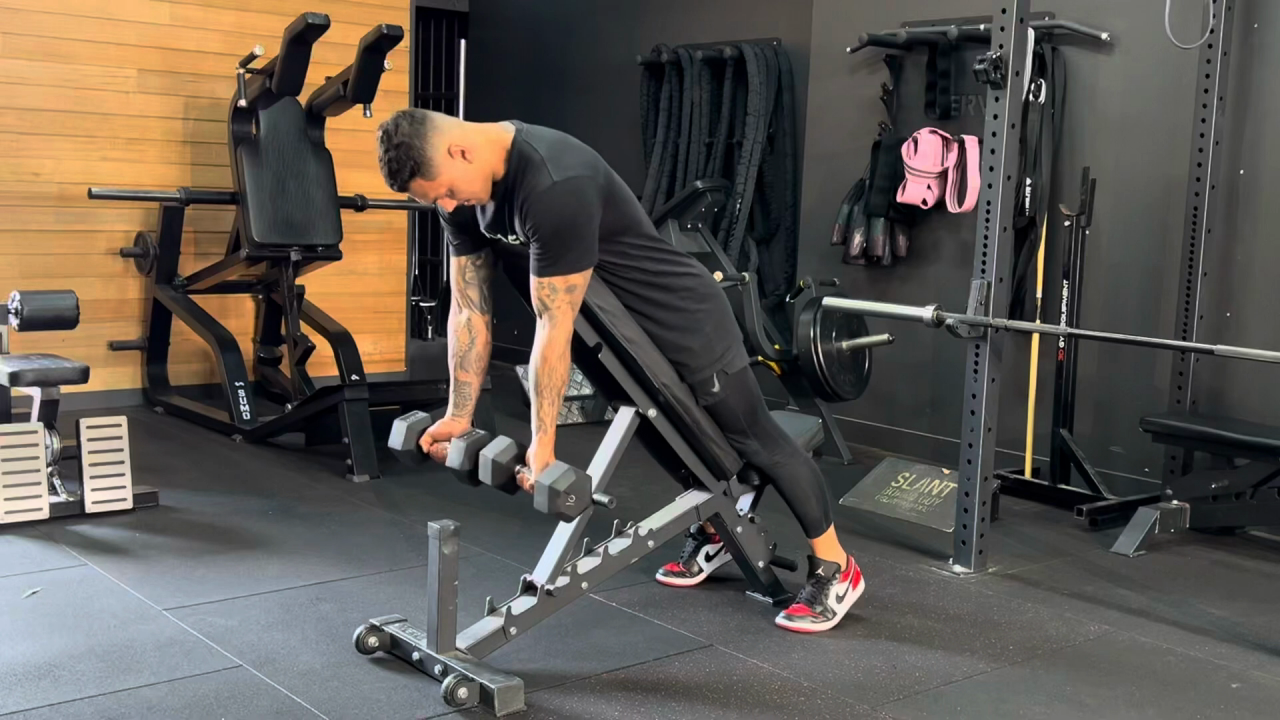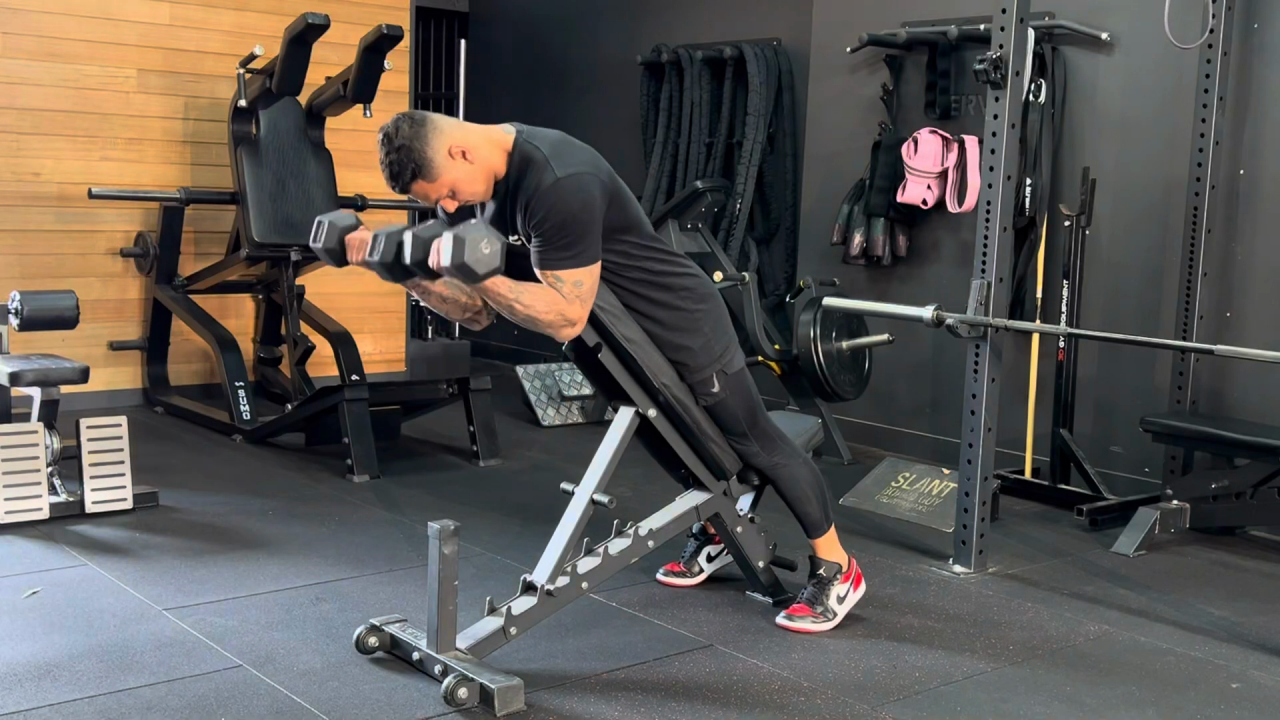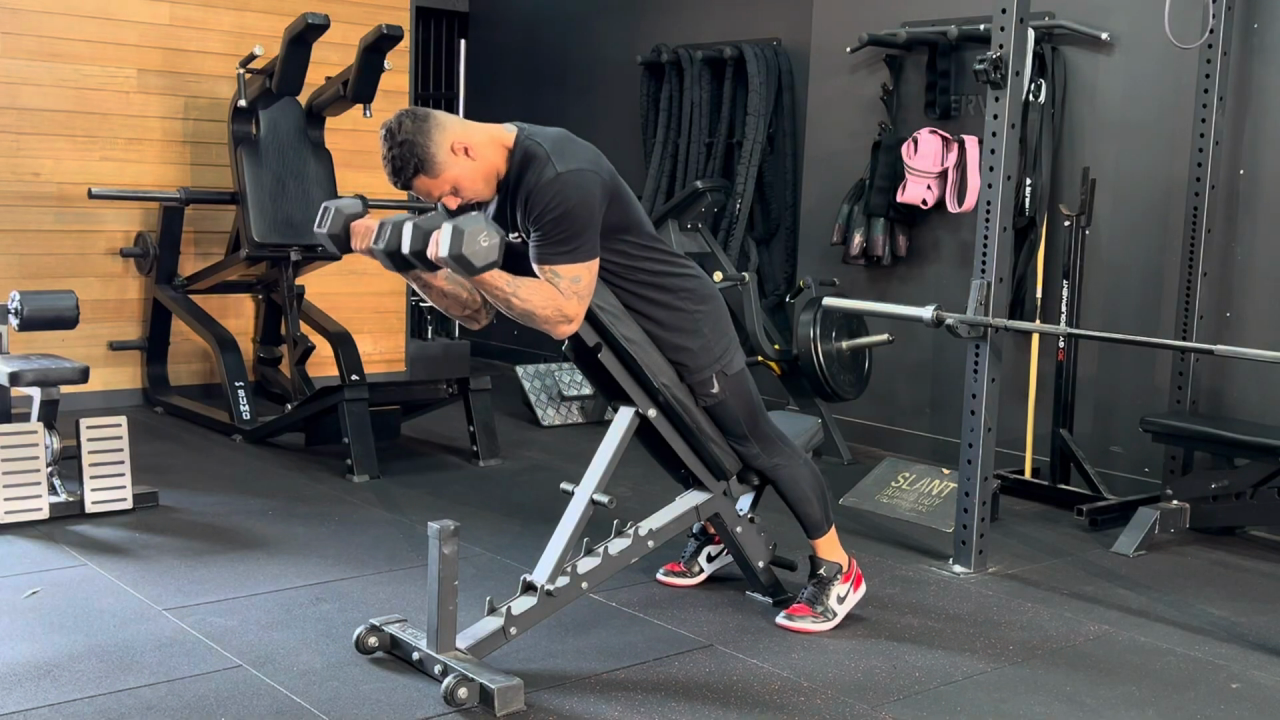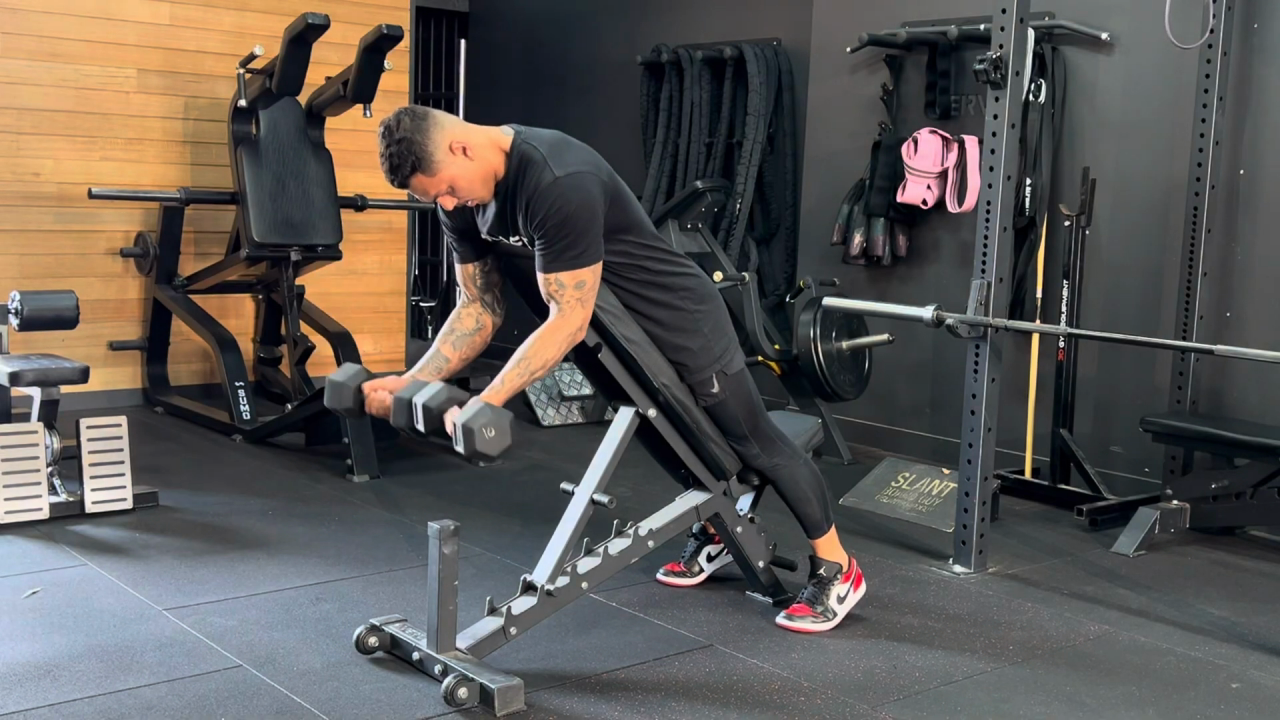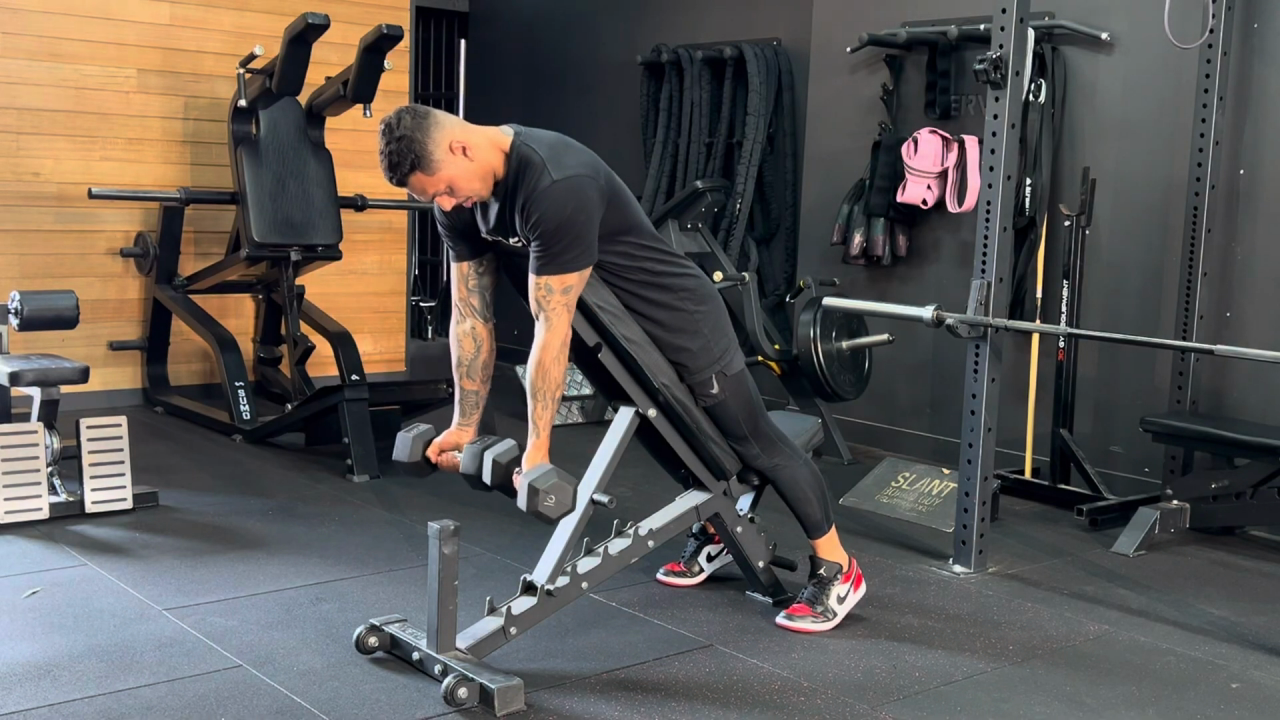
dt=1s
person 1, frame 1
left shoulder: (555, 187)
right shoulder: (463, 187)
left elbow: (555, 326)
right elbow: (471, 307)
left wrist: (543, 442)
right wrist: (459, 415)
left hip: (681, 315)
left knee: (754, 439)
left ankle: (835, 569)
right ankle: (715, 534)
person 1, frame 2
left shoulder: (558, 182)
right shoulder: (468, 186)
left elbow: (566, 316)
right elbow: (478, 311)
left hip: (679, 319)
left knee: (754, 440)
left ankle: (836, 569)
right ankle: (716, 534)
person 1, frame 3
left shoulder: (558, 178)
right shoulder: (466, 188)
left elbow: (563, 313)
right elbow: (478, 307)
left hip: (678, 319)
left knee: (754, 442)
left ankle: (836, 569)
right ankle: (716, 534)
person 1, frame 4
left shoulder: (559, 183)
right shoulder: (462, 198)
left elbow: (568, 321)
right elbow: (480, 308)
left wrist: (488, 401)
right wrist: (413, 381)
left hip: (678, 316)
left knee: (754, 440)
left ankle: (836, 569)
right ankle: (716, 533)
person 1, frame 5
left shoulder: (557, 187)
right shoulder: (458, 199)
left elbow: (552, 329)
right elbow: (470, 313)
left wrist: (537, 448)
right wrist: (465, 425)
left hip: (677, 315)
left knee: (755, 442)
left ankle: (837, 570)
right ankle: (715, 534)
